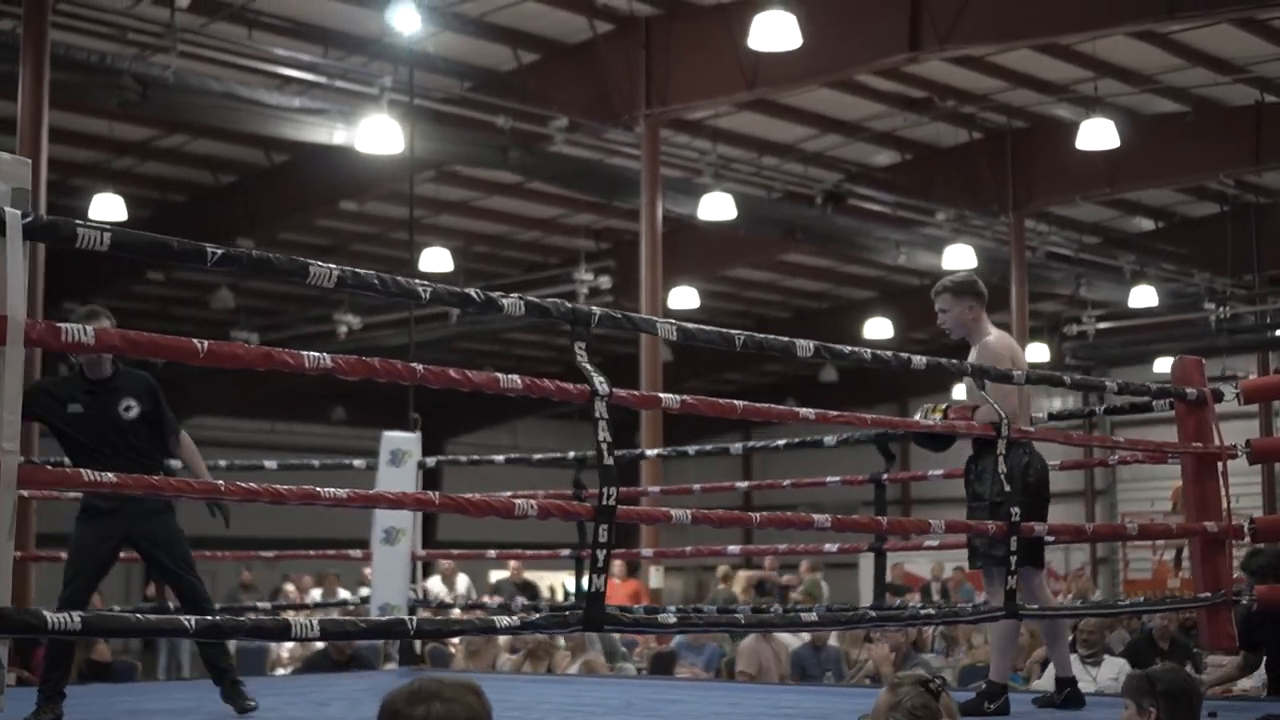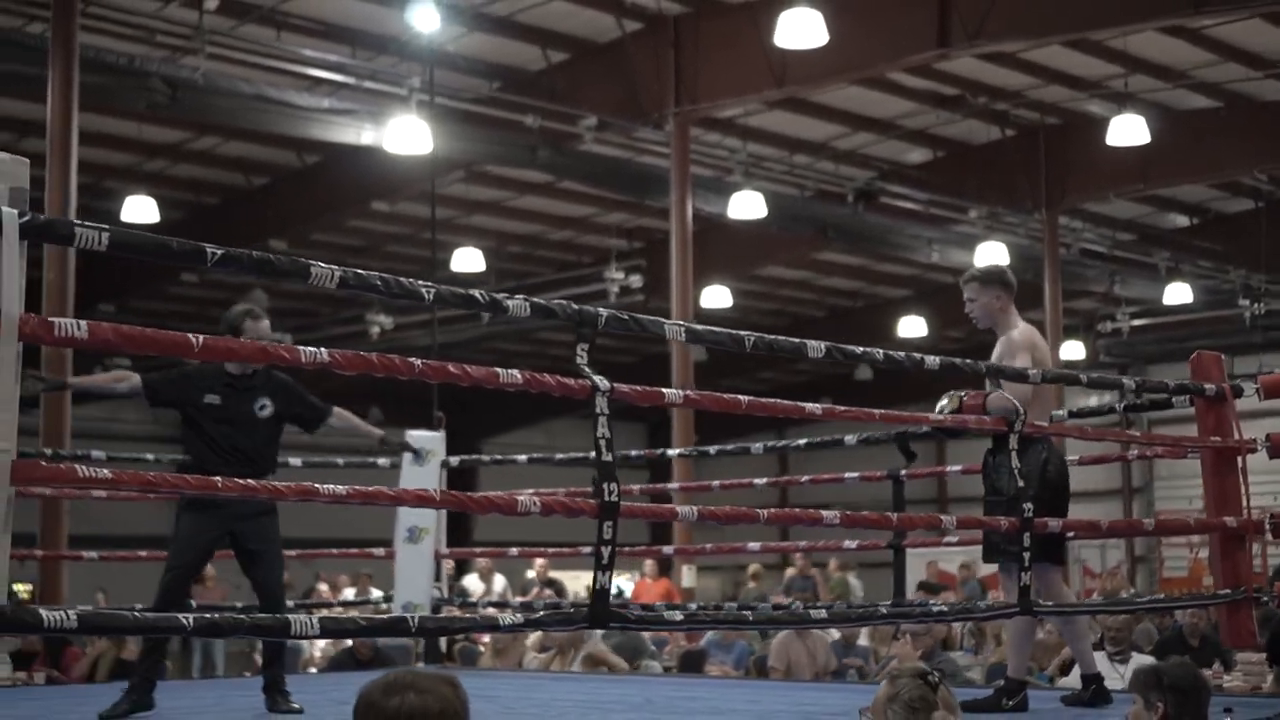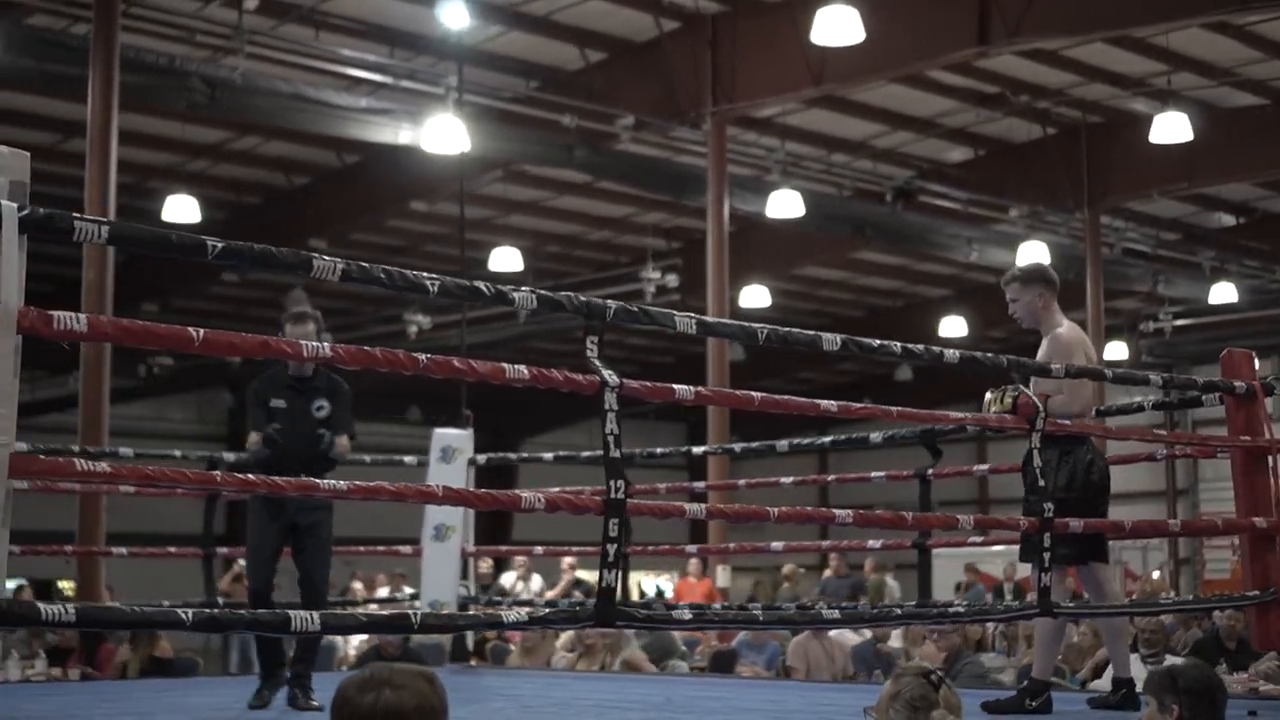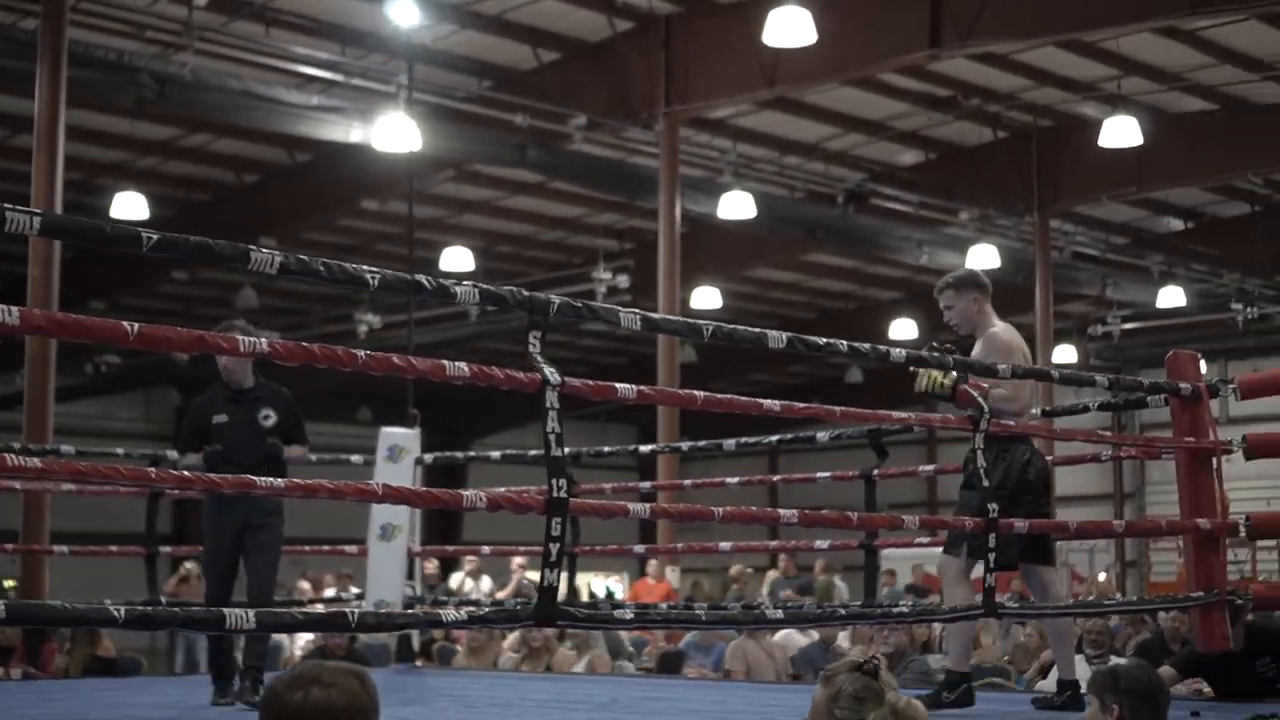
dt=0.4s
person 1, frame 1
left shoulder: (990, 346)
right shoulder: (997, 346)
left elbow: (1006, 411)
left wrist: (952, 417)
right wrist: (955, 413)
left hip: (1004, 467)
right hip: (1016, 466)
left knee: (998, 579)
right knee: (1030, 578)
right ankle: (1066, 683)
person 1, frame 2
left shoulder: (1016, 339)
right shoulder: (1026, 339)
left elbow: (1017, 399)
left wrist: (965, 404)
right wrist: (976, 403)
left hip: (1021, 461)
right hip: (1038, 460)
left knee: (1016, 575)
right knee: (1047, 577)
left ankle: (1013, 689)
right ankle: (1092, 680)
person 1, frame 3
left shoulder: (1063, 338)
right shoulder: (1063, 339)
left elbow: (1077, 404)
left wrist: (1018, 404)
right wrist: (1017, 401)
left hip: (1063, 462)
right hip: (1075, 461)
left knee: (1049, 576)
right knee: (1096, 576)
left ankle: (1037, 690)
right ankle: (1123, 685)
person 1, frame 4
left shoulder: (996, 338)
right shoulder: (998, 341)
left elbow: (1017, 401)
left wrist: (956, 388)
right wrist: (952, 387)
left hip: (1001, 461)
right hip: (1016, 461)
left knee: (953, 568)
right knee: (1042, 578)
left ankle: (957, 680)
right ankle: (1068, 687)
person 2, frame 1
left shoulder: (140, 385)
right shoulder: (56, 392)
left elbow: (176, 438)
left wrist: (209, 486)
left hip: (150, 503)
right hip: (99, 509)
left knee: (192, 592)
right knee: (71, 602)
left ankle: (230, 683)
person 2, frame 2
left shoulder: (278, 386)
right shoulder: (195, 381)
left elbow: (330, 416)
right elbow: (128, 382)
left wrist: (383, 438)
right wrist: (67, 383)
left hip: (254, 506)
right hip: (203, 503)
left knee: (272, 598)
right knee: (170, 593)
person 2, frame 3
left shoulder: (336, 390)
right shoulder: (264, 386)
left elbow: (344, 447)
right elbow: (252, 445)
left wrist: (328, 442)
right wrist: (263, 443)
left hip: (314, 498)
right hip: (270, 496)
left knee: (315, 592)
right knee: (259, 587)
left ankle: (300, 683)
right ankle: (271, 675)
person 2, frame 4
left shoulder: (280, 400)
right shoulder: (205, 405)
left elbow: (302, 450)
right elbow: (186, 460)
left wrist: (281, 452)
right wrist: (205, 460)
left hip: (265, 505)
right hip: (223, 504)
left knee: (261, 592)
right knee: (217, 596)
left ankle: (251, 680)
right ankle: (222, 681)
